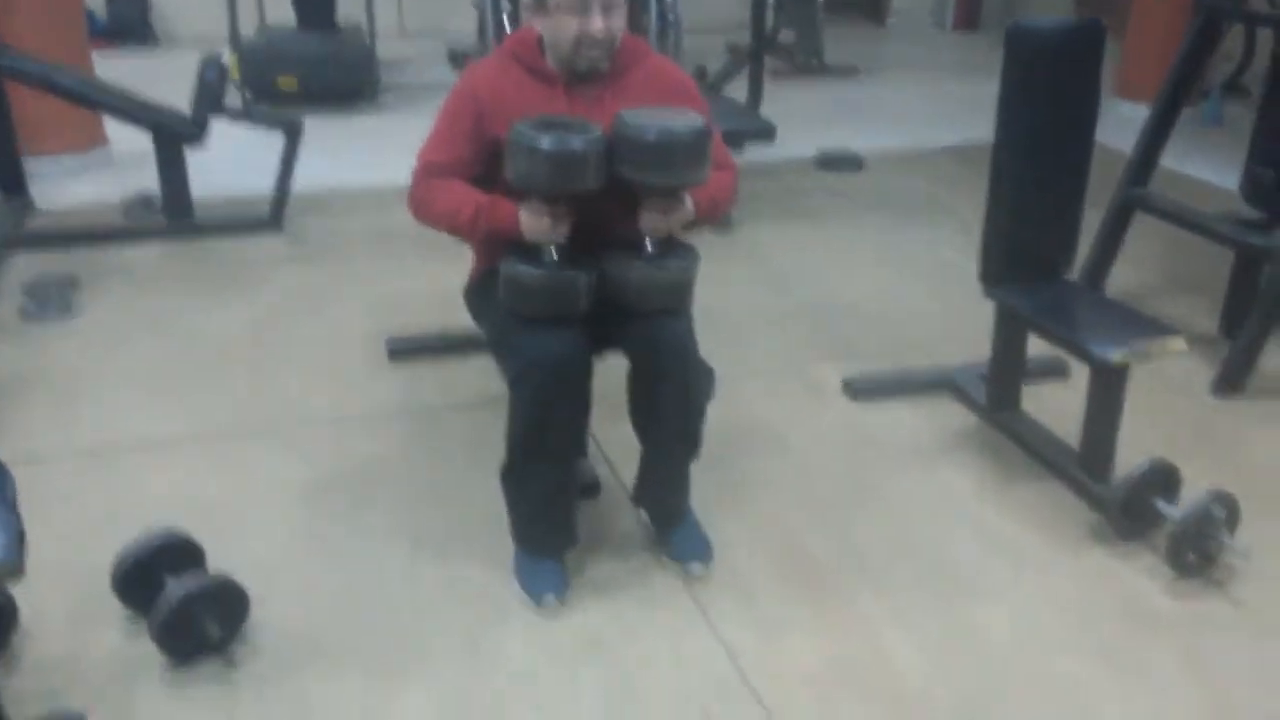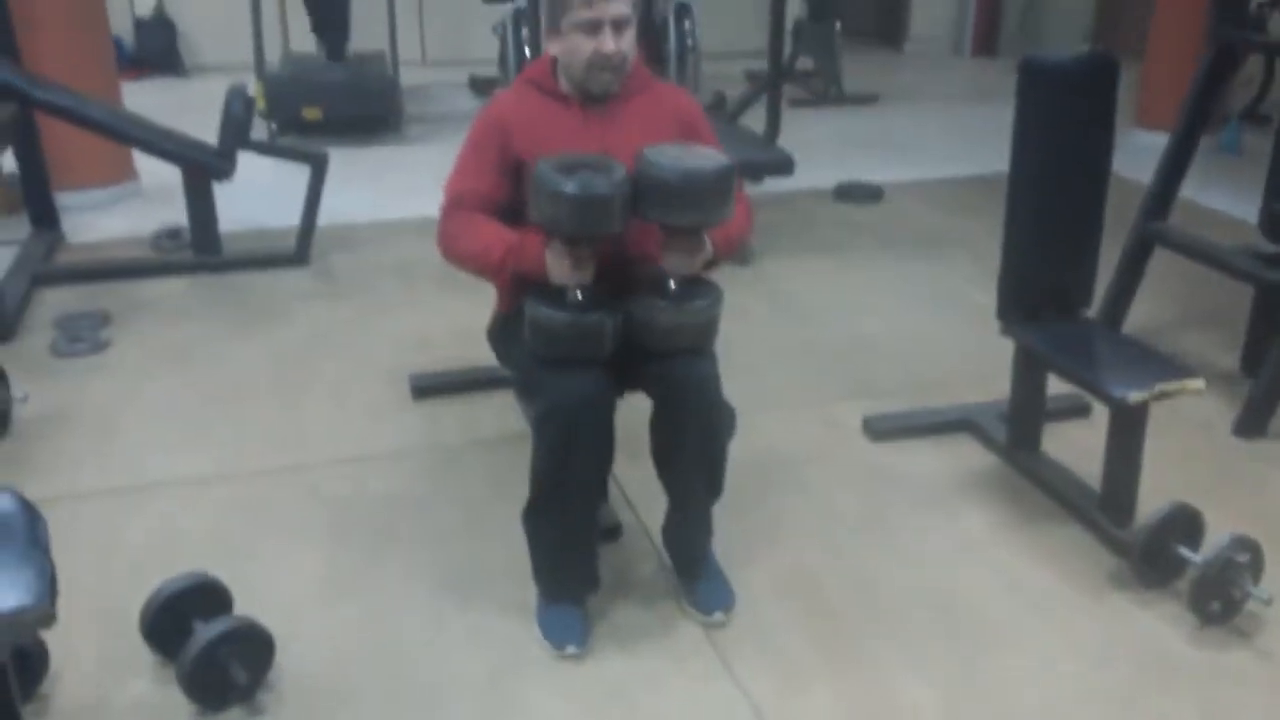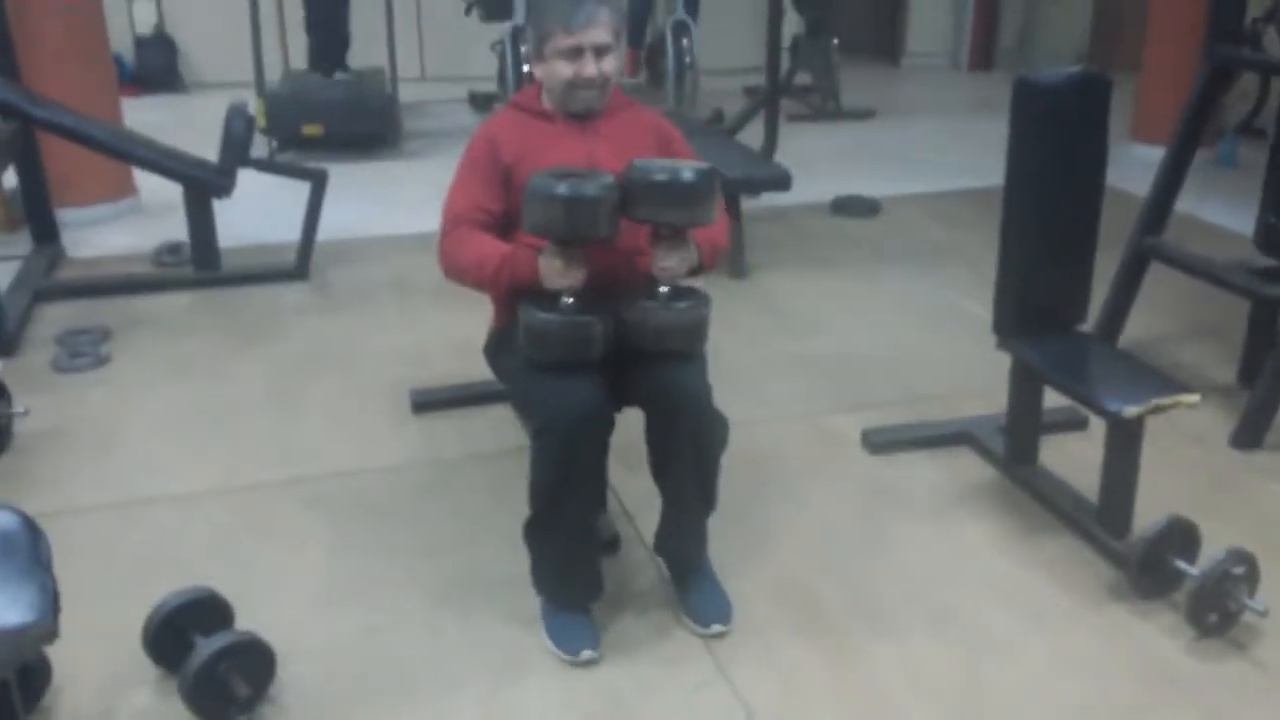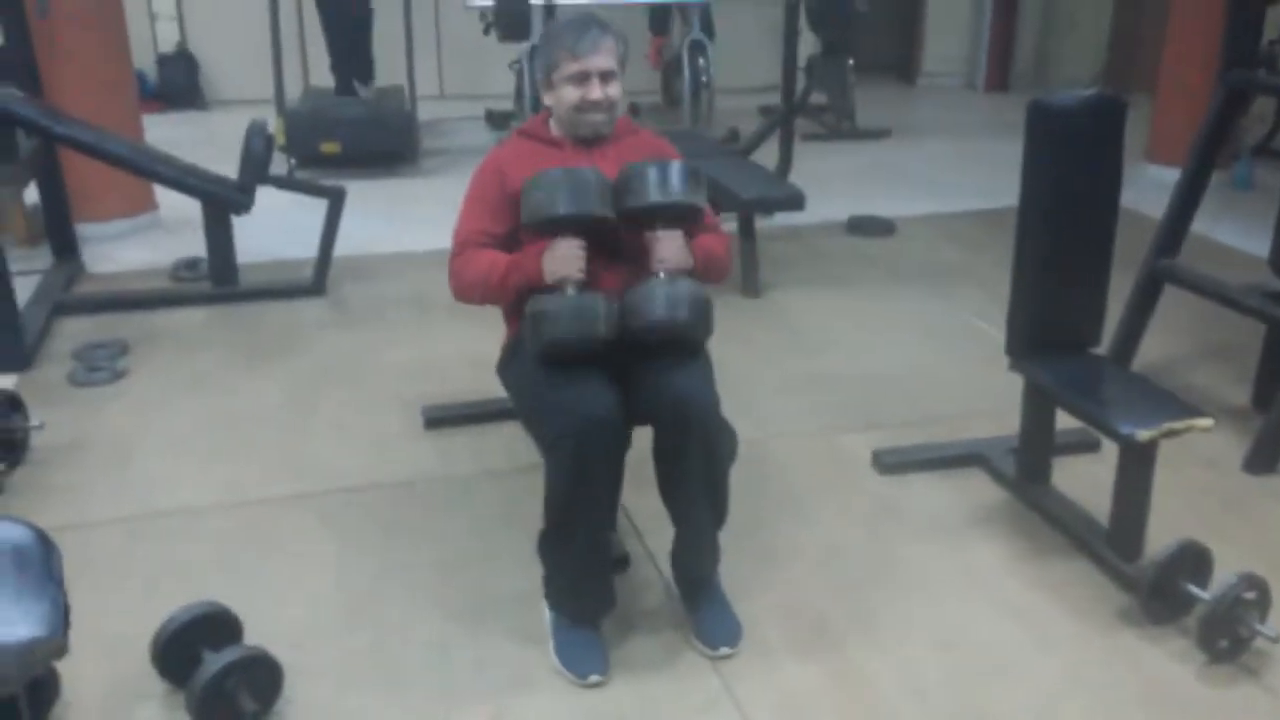
dt=0.3s
person 1, frame 1
left shoulder: (662, 78)
right shoulder: (490, 82)
left elbow: (719, 172)
right elbow: (431, 187)
left wrist: (687, 206)
right wrist: (512, 218)
left knee: (672, 346)
right knee: (550, 357)
left ankle: (668, 503)
right ankle: (539, 534)
person 1, frame 2
left shoulder: (672, 108)
right shoulder: (511, 113)
left elbow: (732, 204)
right elbow: (459, 223)
left wrist: (704, 244)
right wrist: (538, 257)
left knee: (696, 387)
right knee: (574, 399)
left ankle: (692, 547)
right ankle: (560, 580)
person 1, frame 3
left shoulder: (652, 128)
right shoulder: (501, 135)
left elbow: (711, 222)
right elbow: (457, 245)
left wrist: (691, 251)
right wrist: (532, 267)
left knee: (688, 398)
right knee: (573, 412)
left ankle: (687, 557)
right ankle: (562, 587)
person 1, frame 4
left shoulder: (655, 152)
right shoulder: (509, 163)
left elbow: (717, 245)
right elbow: (466, 270)
left wrist: (688, 254)
right wrist: (537, 267)
left knee: (695, 409)
right knee: (589, 423)
left ankle: (698, 575)
right ankle: (573, 603)
